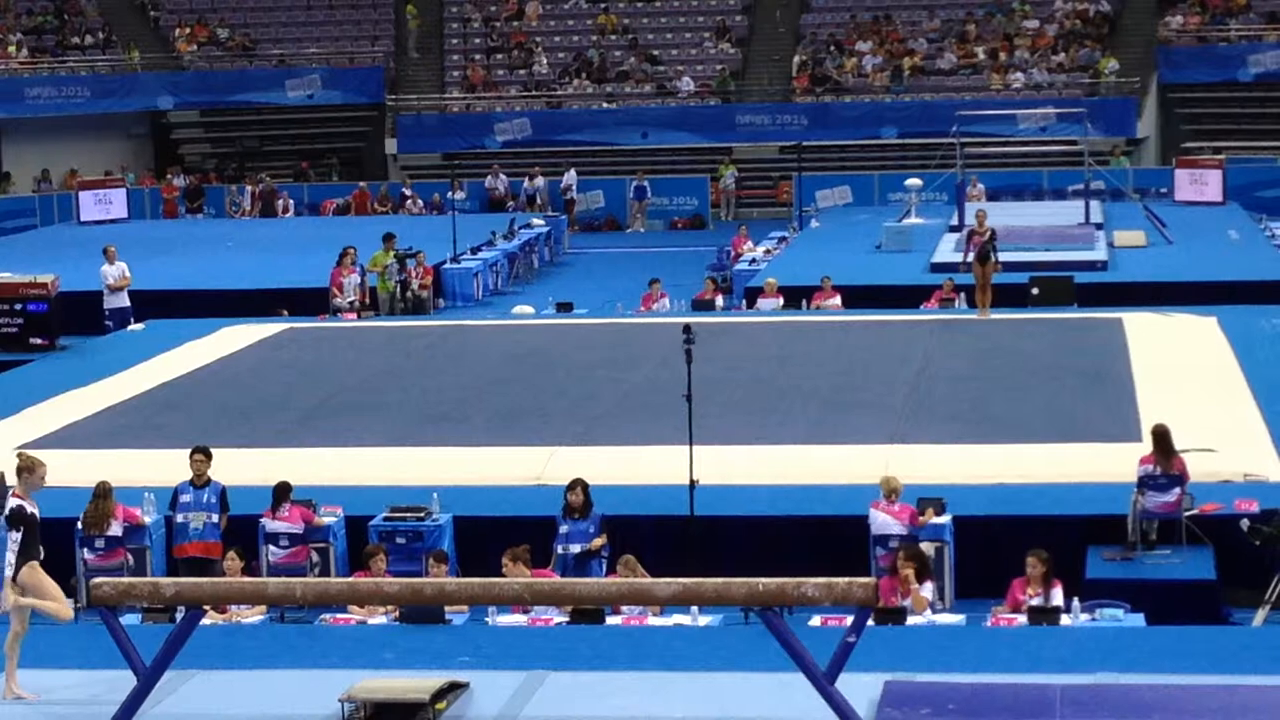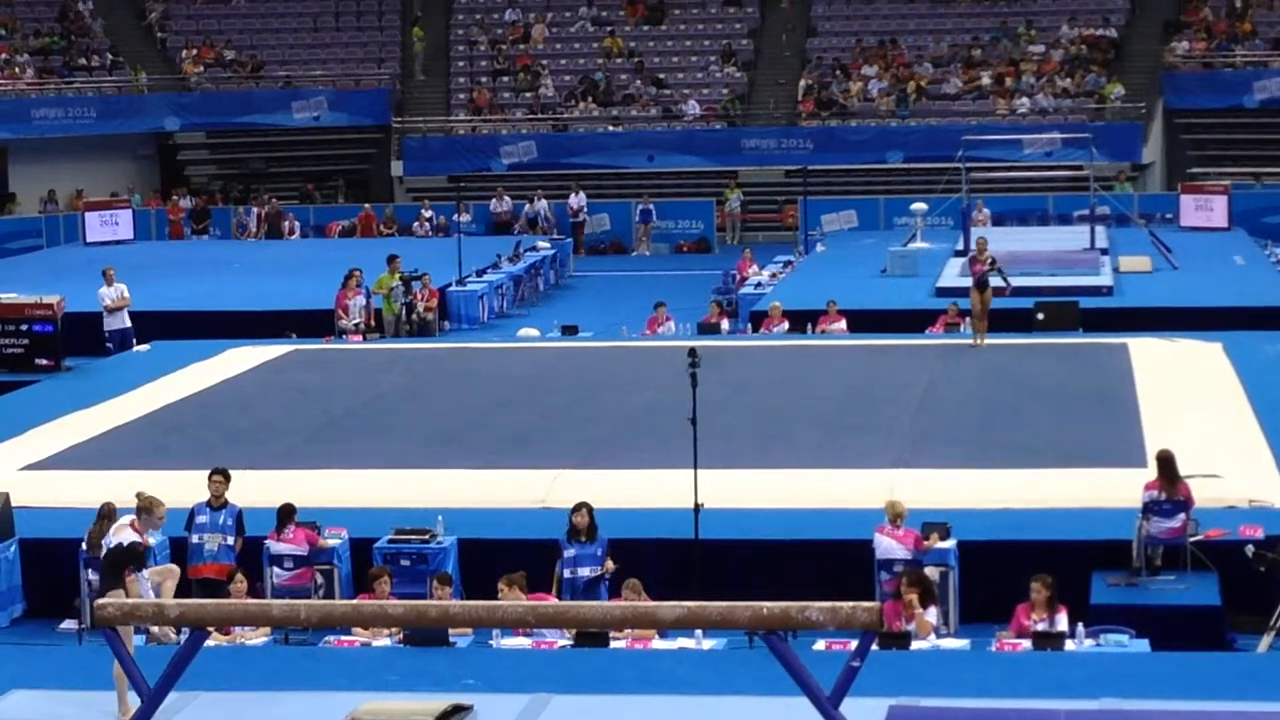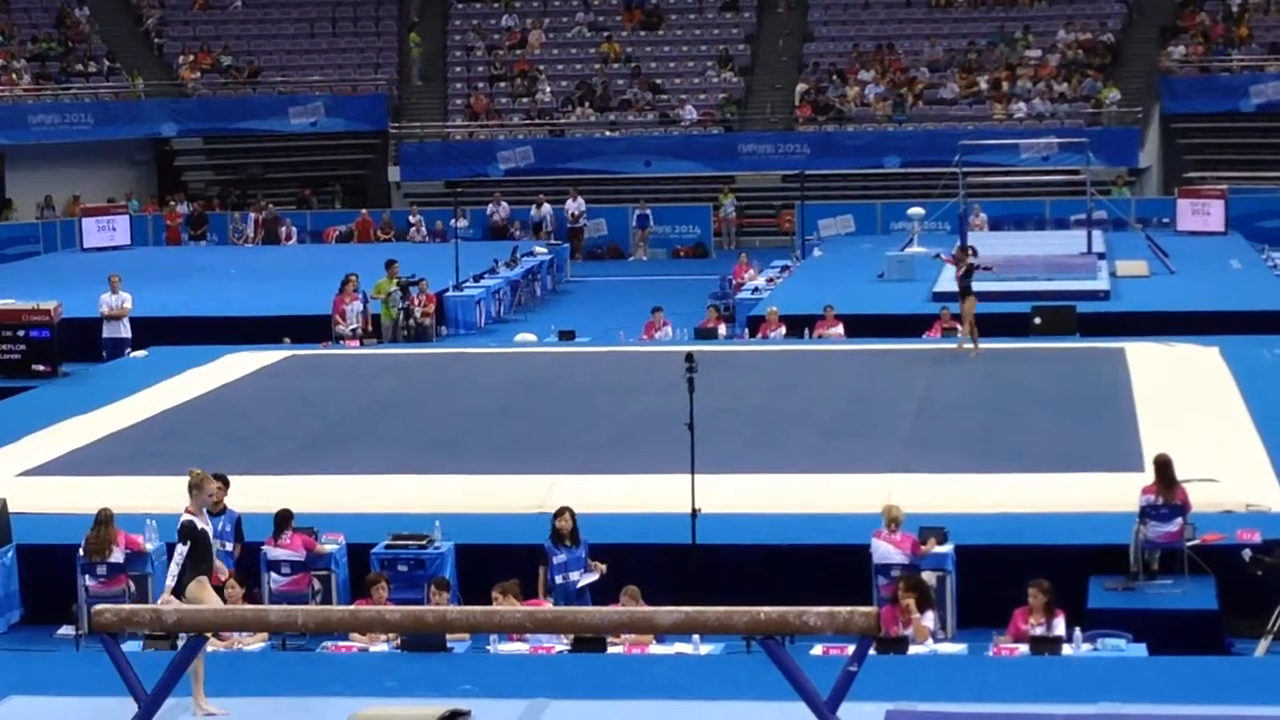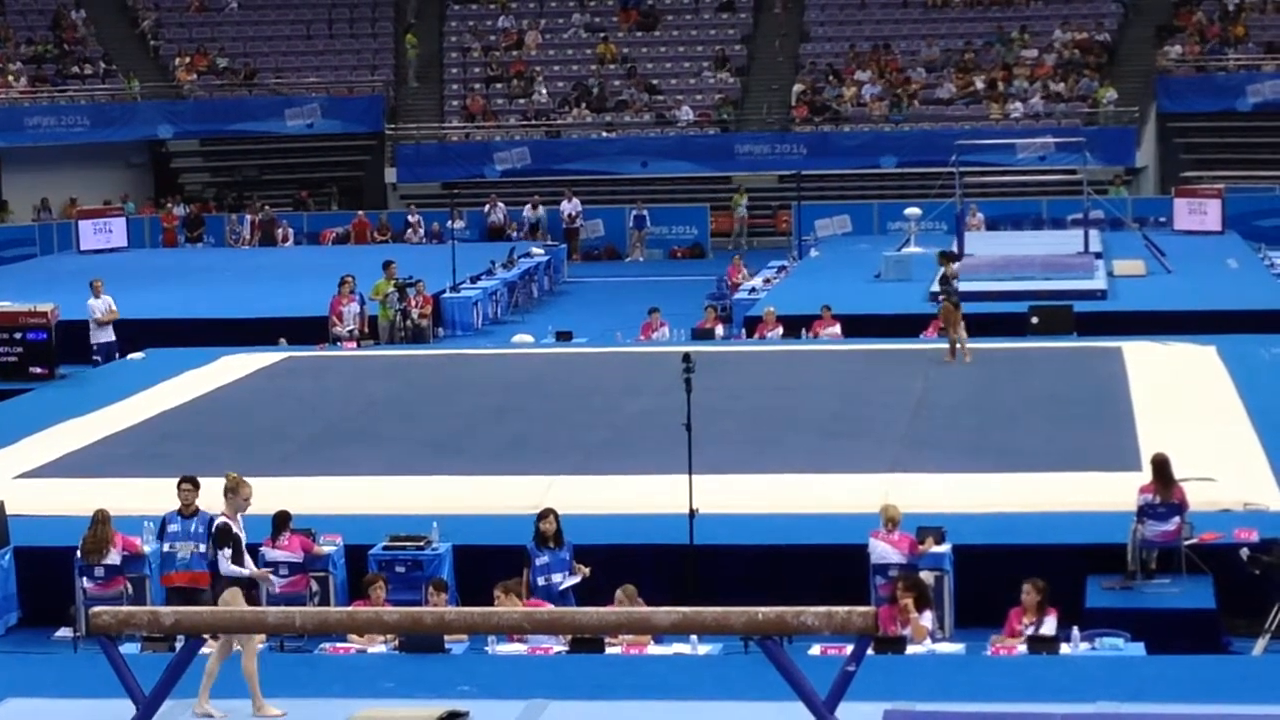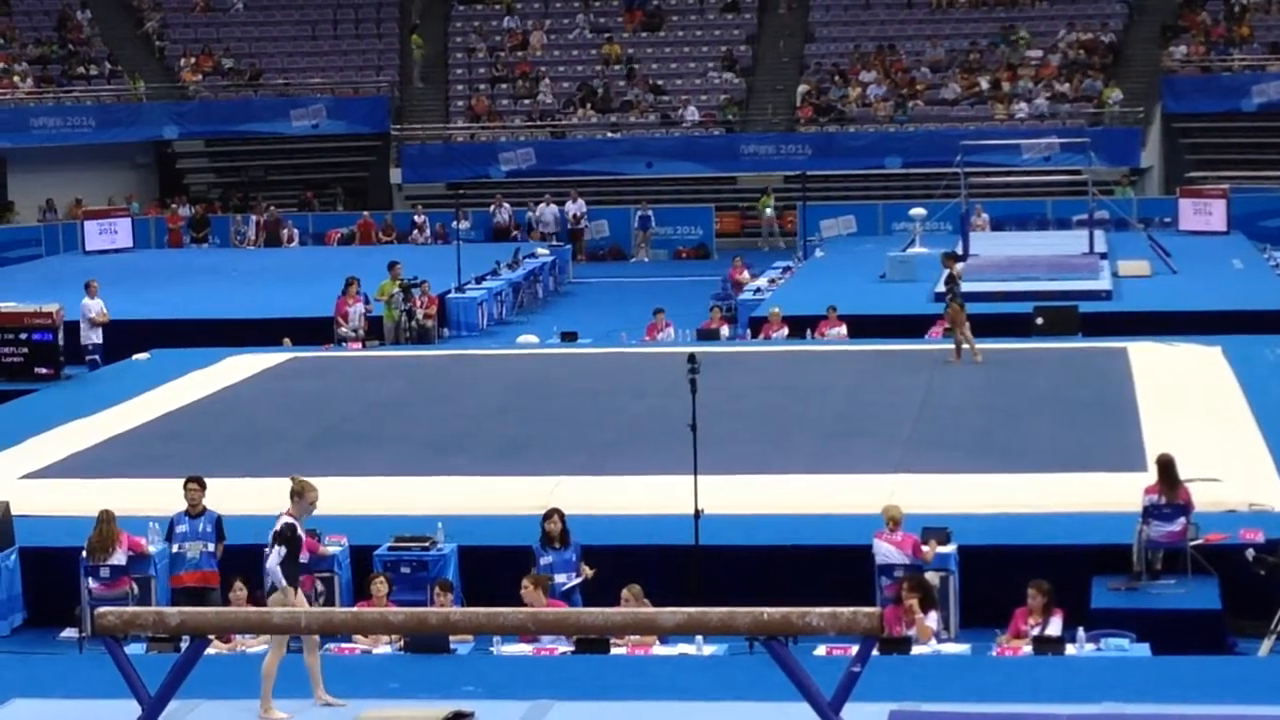
dt=1s
person 1, frame 1
left shoulder: (23, 497)
right shoulder: (17, 509)
right elbow: (12, 548)
left wrist: (37, 545)
right wrist: (7, 586)
left hip: (27, 565)
right hip: (26, 568)
left knee: (19, 627)
right knee: (65, 613)
left ankle: (10, 686)
person 1, frame 2
left shoulder: (126, 521)
right shoulder: (136, 546)
left elbow: (106, 544)
right elbow: (144, 587)
left hip: (120, 582)
right hip: (114, 590)
left knee: (172, 570)
right knee: (125, 650)
left ankle: (163, 624)
person 1, frame 3
left shoulder: (203, 514)
right shoulder: (188, 523)
right elbow: (177, 559)
left wrist: (215, 563)
right wrist: (166, 593)
left hip: (202, 580)
right hip: (194, 583)
left ankle: (199, 703)
right ankle: (174, 605)
person 1, frame 4
left shoulder: (238, 520)
right shoulder: (222, 527)
right elbow: (225, 568)
left wrist: (256, 573)
right wrist: (254, 575)
left hip: (236, 591)
right hip: (229, 593)
left knee: (224, 648)
right knee: (250, 647)
person 1, frame 5
left shoulder: (291, 521)
right shoulder: (289, 528)
right elbow: (271, 565)
right wrist: (284, 592)
left hip: (290, 586)
right hip: (281, 590)
left knee: (313, 640)
right knee: (277, 649)
left ankle: (319, 693)
